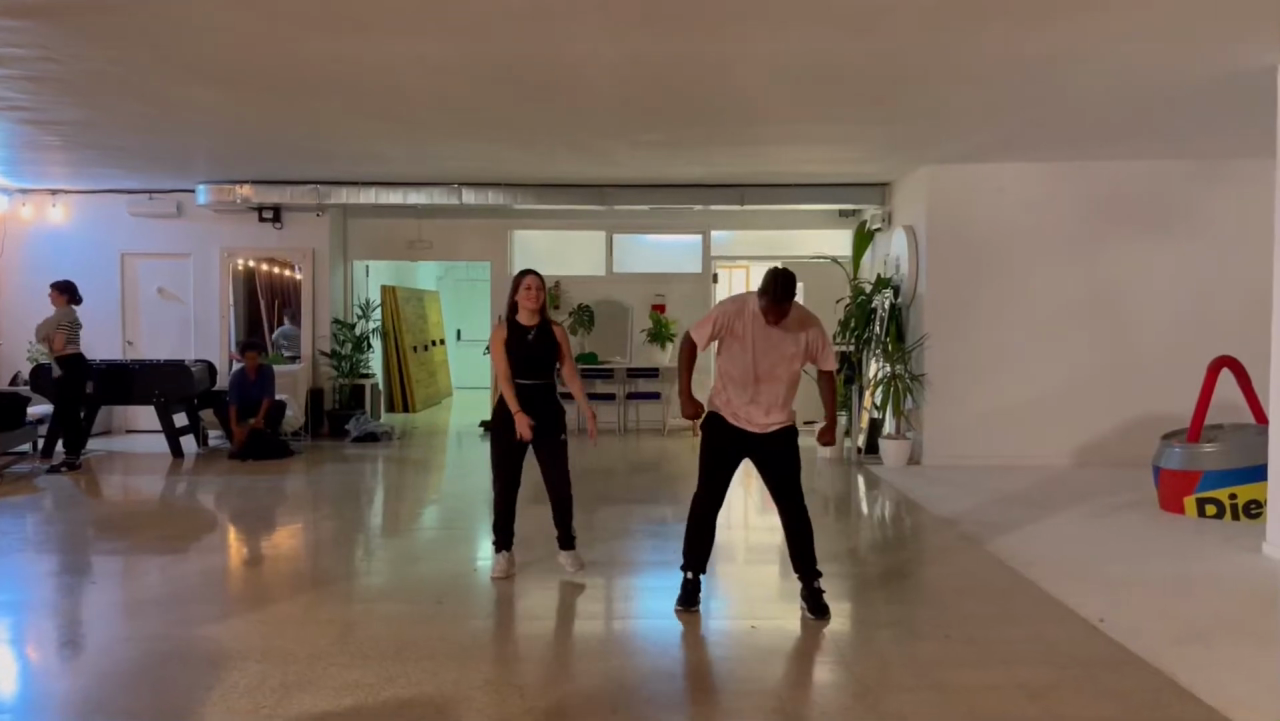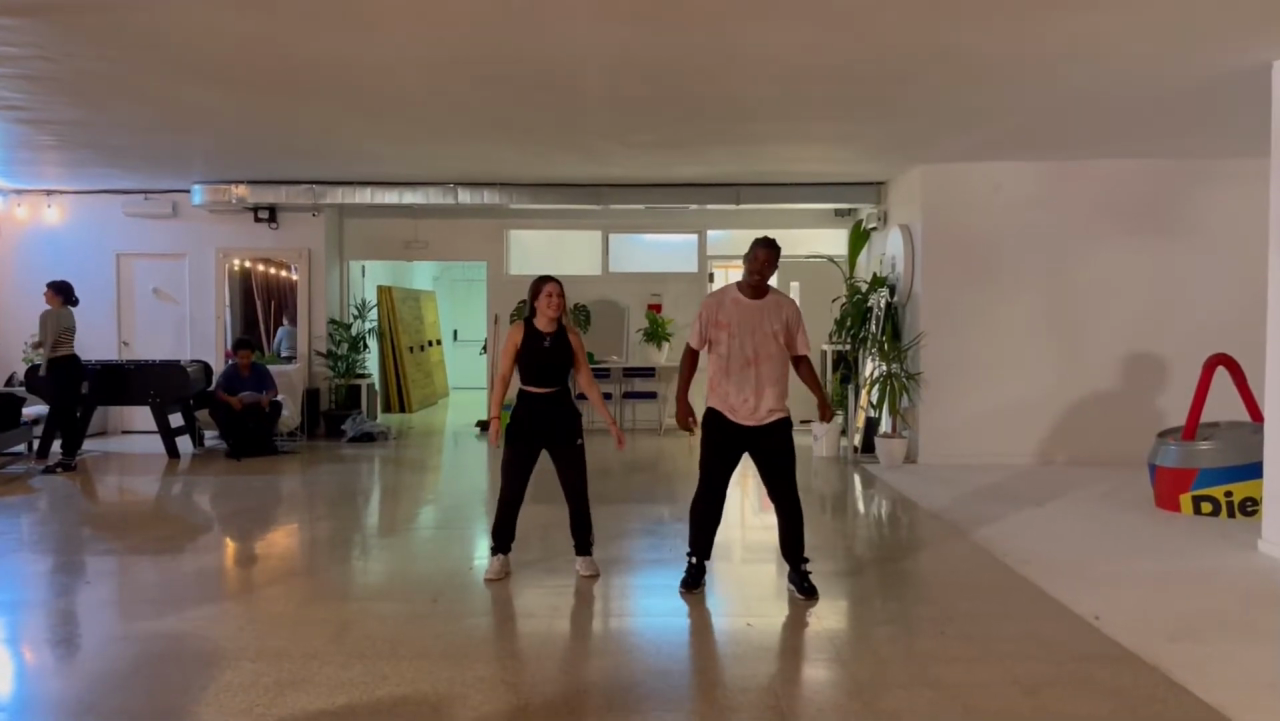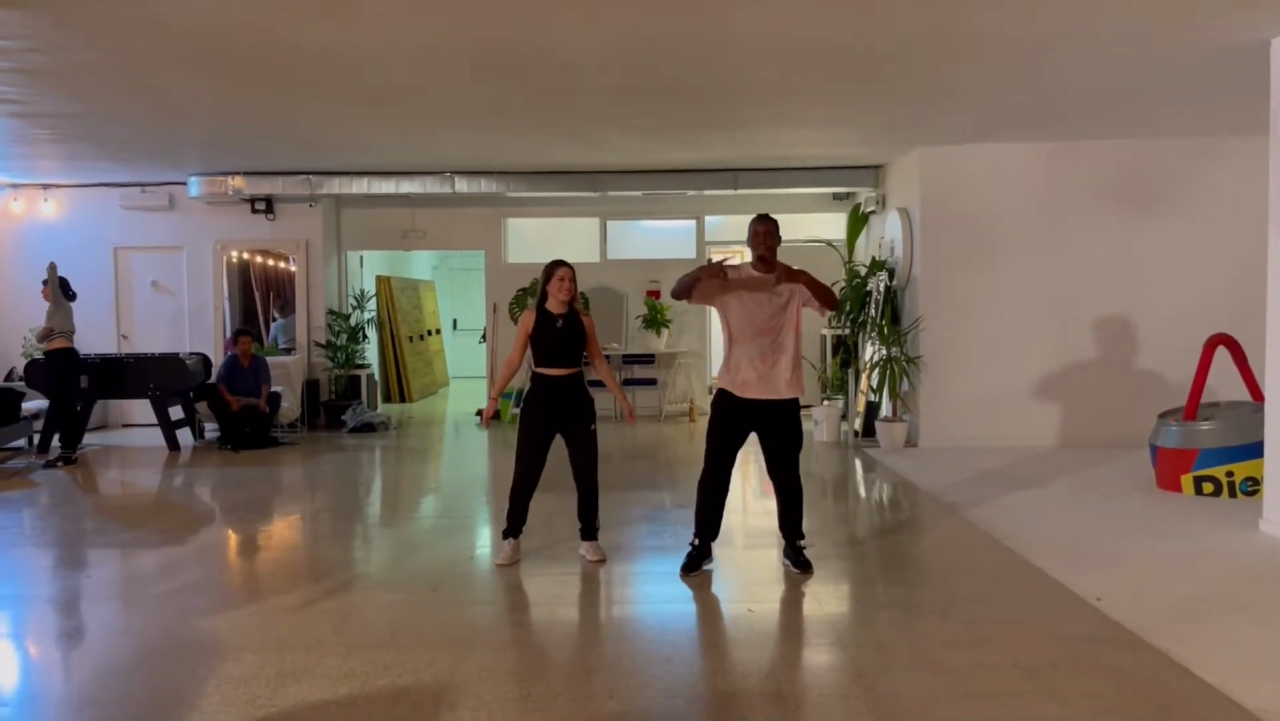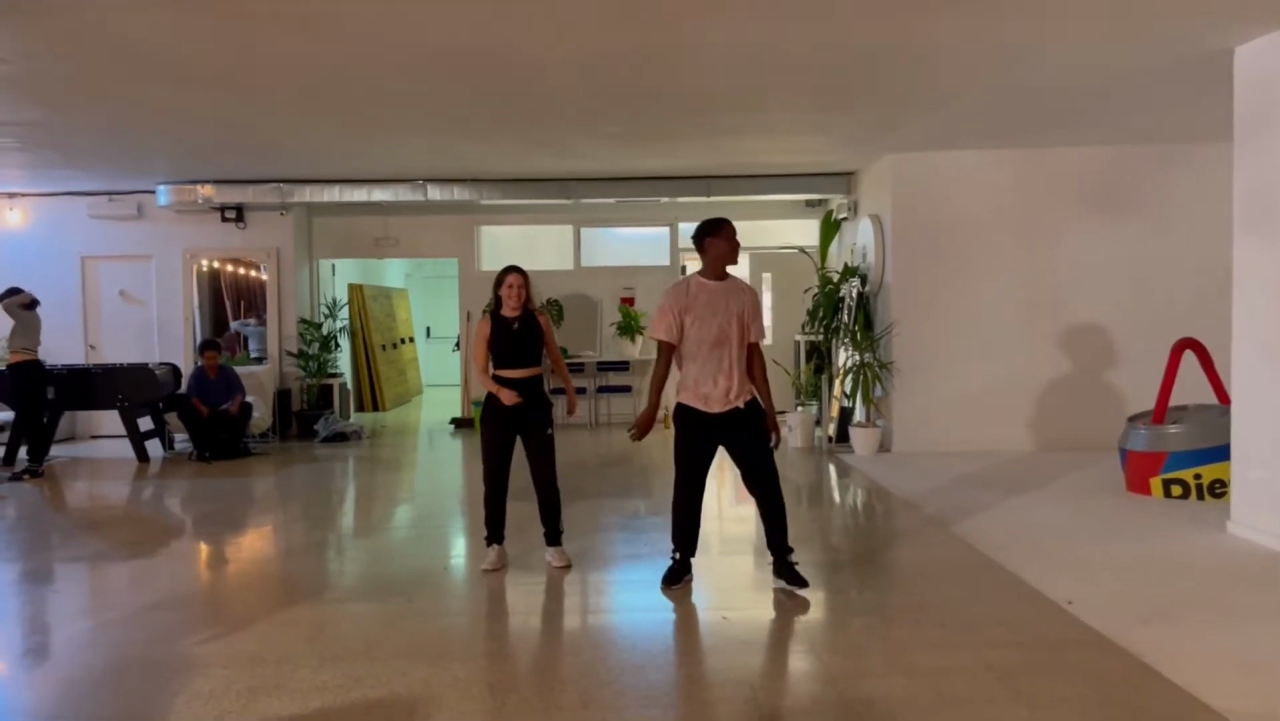
dt=1s
person 1, frame 1
left shoulder: (808, 325)
right shoulder: (732, 309)
left elbow: (826, 370)
right elbow: (690, 341)
left wrist: (831, 422)
right wrist: (685, 395)
left hip: (777, 428)
right hip: (725, 420)
left knee: (793, 506)
right knee: (706, 500)
left ankle: (810, 585)
right ankle: (691, 577)
person 1, frame 2
left shoulder: (786, 308)
right shoulder: (715, 303)
left elbow: (799, 358)
right elbow: (692, 351)
left wrist: (821, 398)
right wrist: (681, 400)
left hip: (772, 418)
right hip: (722, 416)
left knee: (786, 496)
right knee: (709, 494)
left ankle: (797, 569)
right ankle: (696, 564)
person 1, frame 3
left shoulder: (796, 283)
right shoulder: (728, 279)
left elbow: (831, 304)
right elbow: (678, 293)
left wrist: (803, 276)
right wrist: (701, 273)
left hip: (781, 396)
right hip: (733, 393)
left knee: (787, 476)
right knee: (714, 472)
left ankle: (793, 545)
right ankle: (701, 545)
person 1, frame 4
left shoulder: (746, 294)
right shoulder: (679, 294)
left elbow: (753, 354)
right elbow: (664, 353)
left wrist: (769, 409)
right wrist: (651, 409)
left hip: (742, 405)
right hip: (694, 407)
left knee: (765, 483)
right knee: (687, 488)
left ankle: (781, 560)
right ankle: (682, 559)
person 2, frame 1
left shoulder: (555, 331)
right shoulder: (502, 331)
left elbow: (570, 374)
right elbow: (503, 377)
left wrist: (588, 412)
right wrist: (516, 414)
left hip: (548, 410)
right hip: (511, 411)
left knee: (559, 483)
right knee: (505, 485)
left ankle: (567, 547)
right ankle: (503, 551)
person 2, frame 2
left shoulder: (571, 337)
right shoulder: (518, 332)
left elbow: (586, 381)
right elbow: (502, 376)
left wrist: (610, 420)
right wrist: (494, 416)
left hip: (563, 416)
right hip: (526, 414)
left knee: (577, 489)
right knee: (511, 489)
left ankle: (584, 554)
right ankle: (500, 555)
person 2, frame 3
left shoulder: (583, 320)
right shoulder: (531, 317)
left elbow: (598, 361)
right elbow: (514, 360)
left wrist: (621, 397)
right wrist: (494, 396)
left hip: (576, 398)
right hip: (540, 397)
left knee: (587, 474)
right knee: (525, 473)
left ankle: (589, 539)
right ankle: (511, 539)
person 2, frame 4
left shoulder: (539, 320)
right shoulder: (487, 324)
left elbow: (555, 358)
right elbow: (481, 371)
left wrist: (570, 392)
right wrist: (498, 391)
left hip: (535, 400)
right hip: (499, 406)
left knee: (545, 477)
right knee: (494, 479)
left ankle: (554, 544)
right ankle: (496, 546)
person 3, frame 1
left shoulder: (64, 315)
right shoulder: (67, 313)
left elbow: (58, 345)
left wrist: (45, 340)
right wrist: (48, 339)
left hip: (69, 366)
right hip: (71, 365)
left knee: (66, 412)
right knee: (69, 412)
left ankle: (72, 459)
right ankle: (73, 457)
person 3, frame 2
left shoulder: (62, 314)
right shoulder: (56, 314)
left elbow: (52, 340)
left wrist: (42, 343)
right wrist: (40, 343)
left hip: (65, 367)
right hip: (60, 367)
left knee: (65, 413)
right knee: (61, 413)
left ankle: (68, 460)
right ankle: (68, 458)
person 3, frame 3
left shoulder: (61, 305)
right shoulder: (55, 309)
left elbow: (54, 282)
right elbow: (40, 339)
right wrist: (43, 332)
left hip: (63, 358)
right hip: (58, 359)
left knee: (63, 406)
right knee: (62, 406)
left ankle: (68, 453)
right ankle: (69, 450)
person 3, frame 4
left shoulder: (27, 317)
right shoulder: (28, 317)
left wrist: (23, 298)
right wrist: (25, 298)
left hip: (26, 371)
right hip: (26, 370)
left knee: (28, 418)
right knee: (29, 418)
left ankle: (35, 466)
right ankle: (36, 463)
